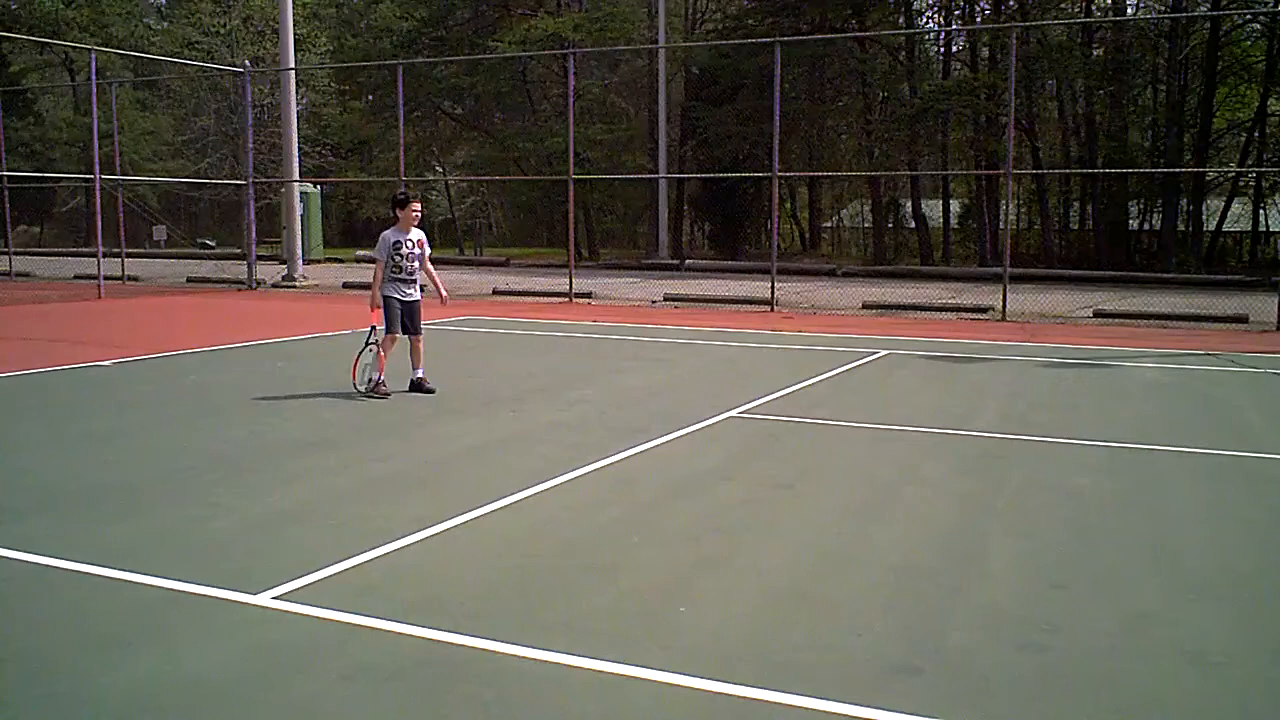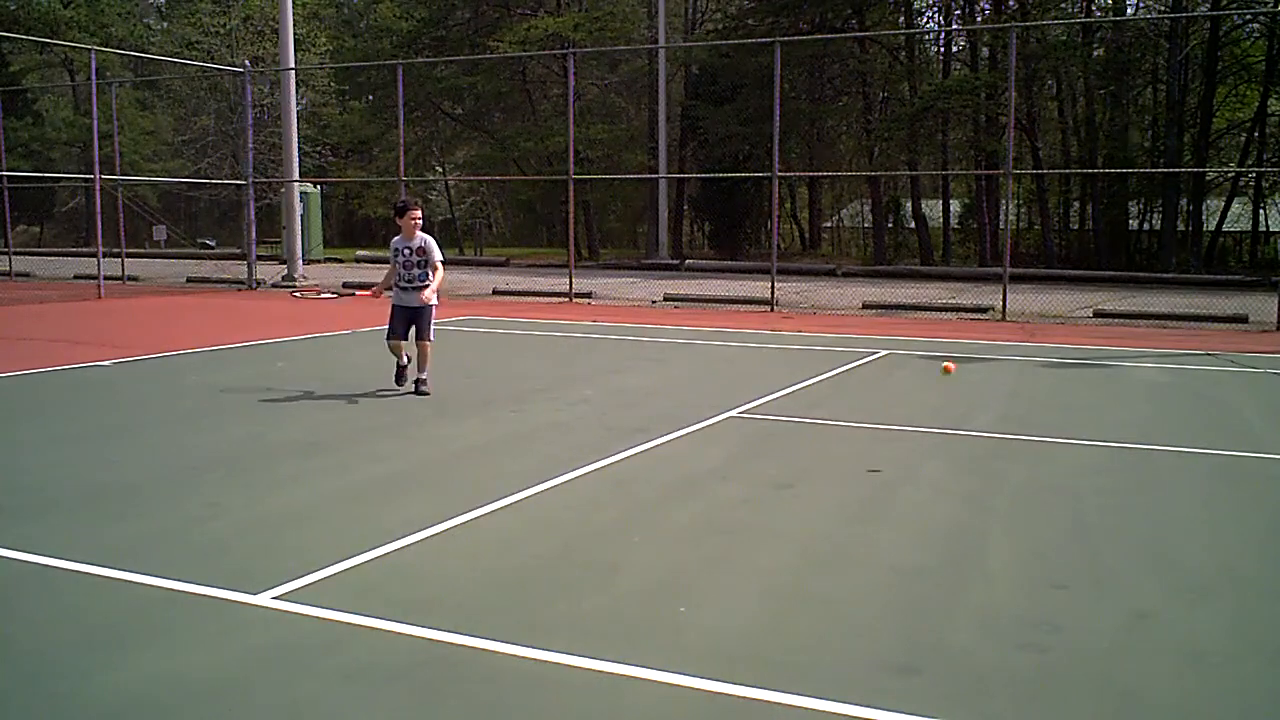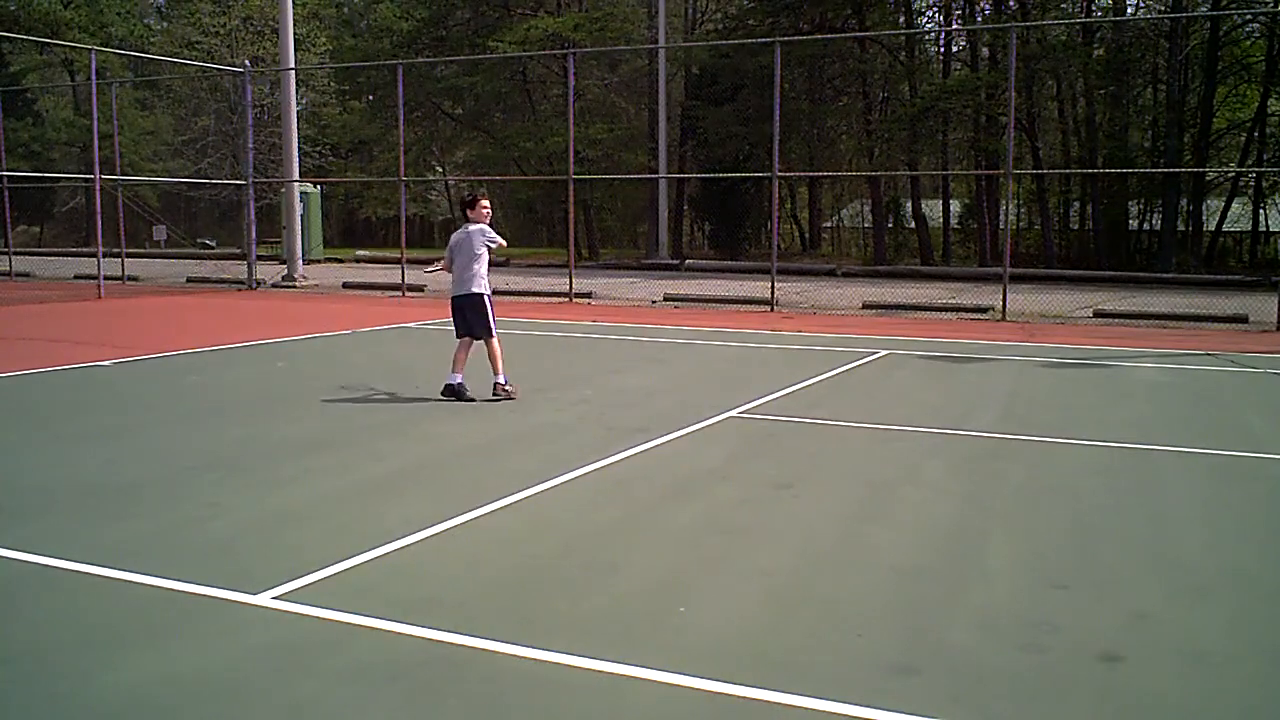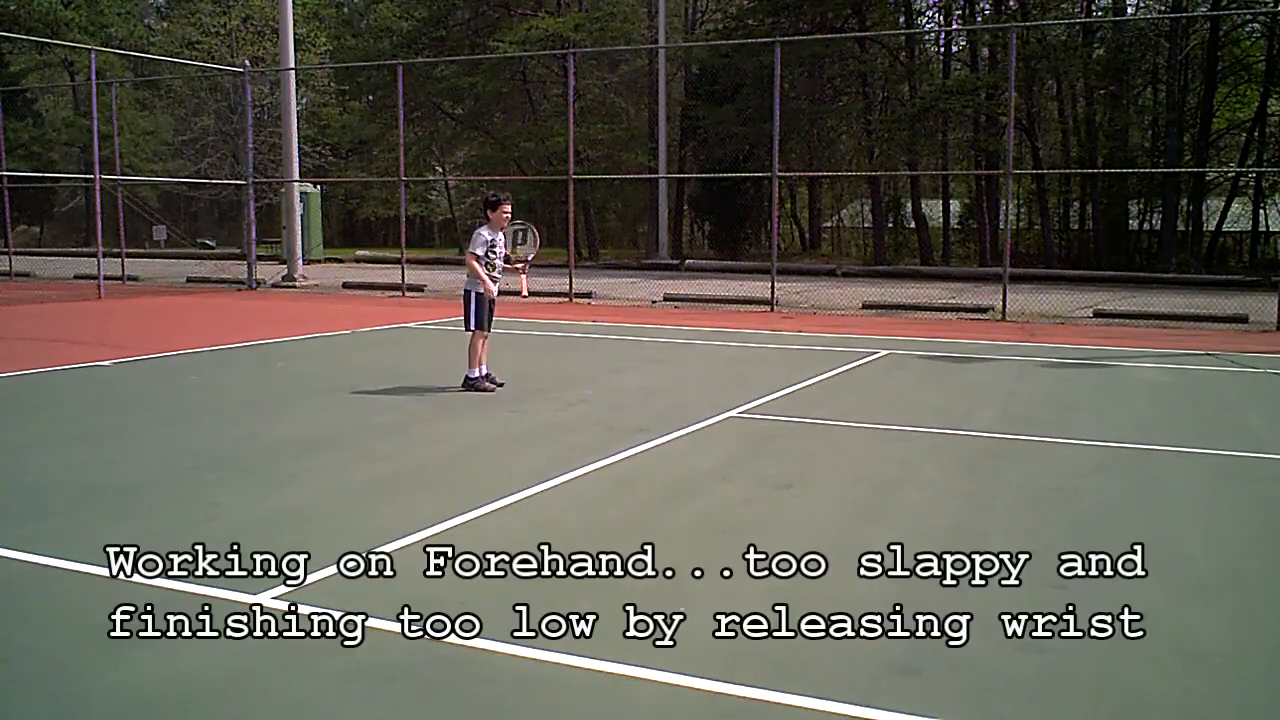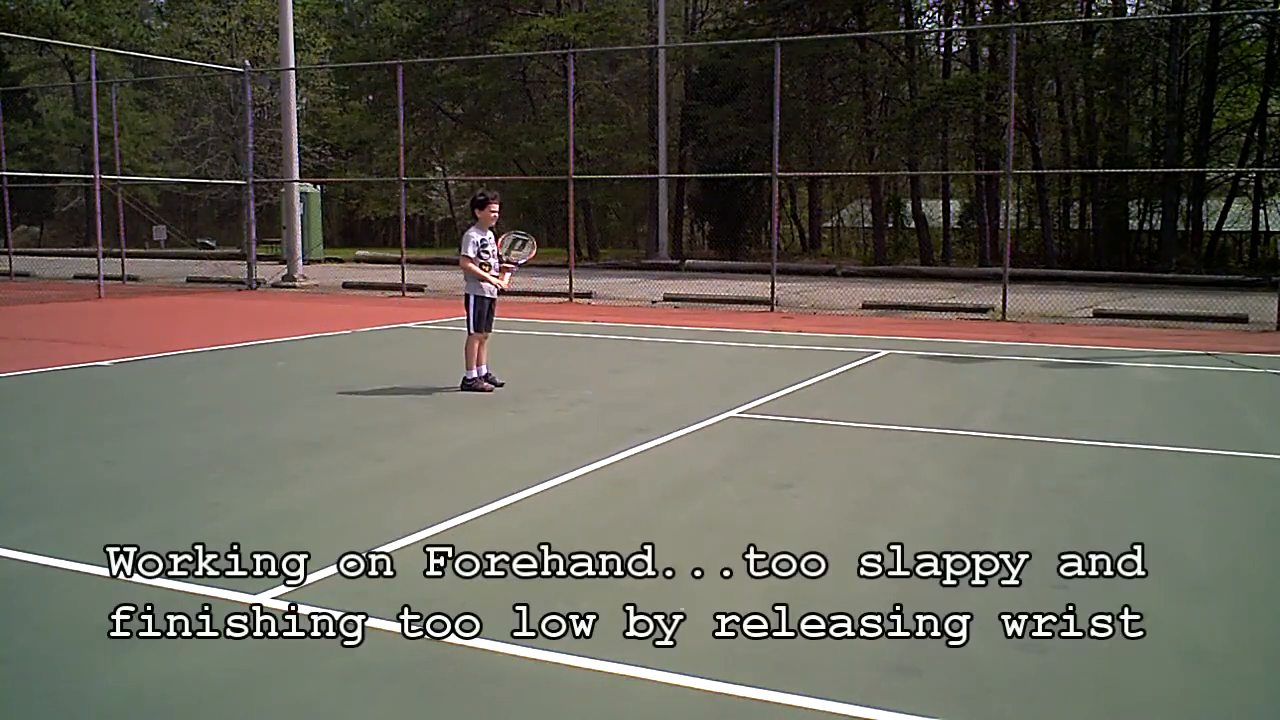
dt=1s
person 1, frame 1
left shoulder: (420, 236)
right shoulder: (387, 237)
left elbow: (426, 265)
right elbow: (379, 268)
left wrist: (440, 287)
right wrist: (375, 294)
left hip: (413, 294)
right hip: (392, 293)
left knee: (416, 337)
right knee: (392, 335)
left ankle: (418, 378)
right ankle: (378, 378)
person 1, frame 2
left shoulder: (427, 241)
right shoulder: (396, 243)
left elbow: (439, 269)
left wrist: (432, 289)
right wrist: (381, 287)
left hip: (424, 301)
right hip: (401, 300)
left knee: (423, 342)
right knee: (393, 341)
left ankle: (422, 378)
right ankle: (402, 361)
person 1, frame 3
left shoulder: (456, 236)
right shoulder: (482, 230)
left elbow: (446, 266)
right elbow: (502, 243)
right wrist: (491, 246)
left hip: (458, 293)
right hip: (477, 291)
left knee: (466, 339)
right knee: (490, 337)
left ankle: (454, 383)
right ankle: (500, 384)
person 1, frame 4
left shoulder: (500, 236)
right shoulder: (482, 234)
right elbow: (470, 260)
left wrist: (512, 267)
right wrist: (486, 281)
left hip: (488, 291)
right hip: (477, 289)
left knee: (483, 333)
right knee: (479, 332)
left ankle: (482, 374)
right ankle: (472, 377)
person 1, frame 5
left shoulder: (490, 234)
right shoulder: (471, 235)
right elbow: (465, 263)
left wrist: (500, 273)
right wrist: (489, 278)
left hip: (490, 292)
right hip: (476, 292)
left knee: (484, 334)
right knee: (475, 334)
left ankle: (483, 373)
right ankle: (470, 377)
